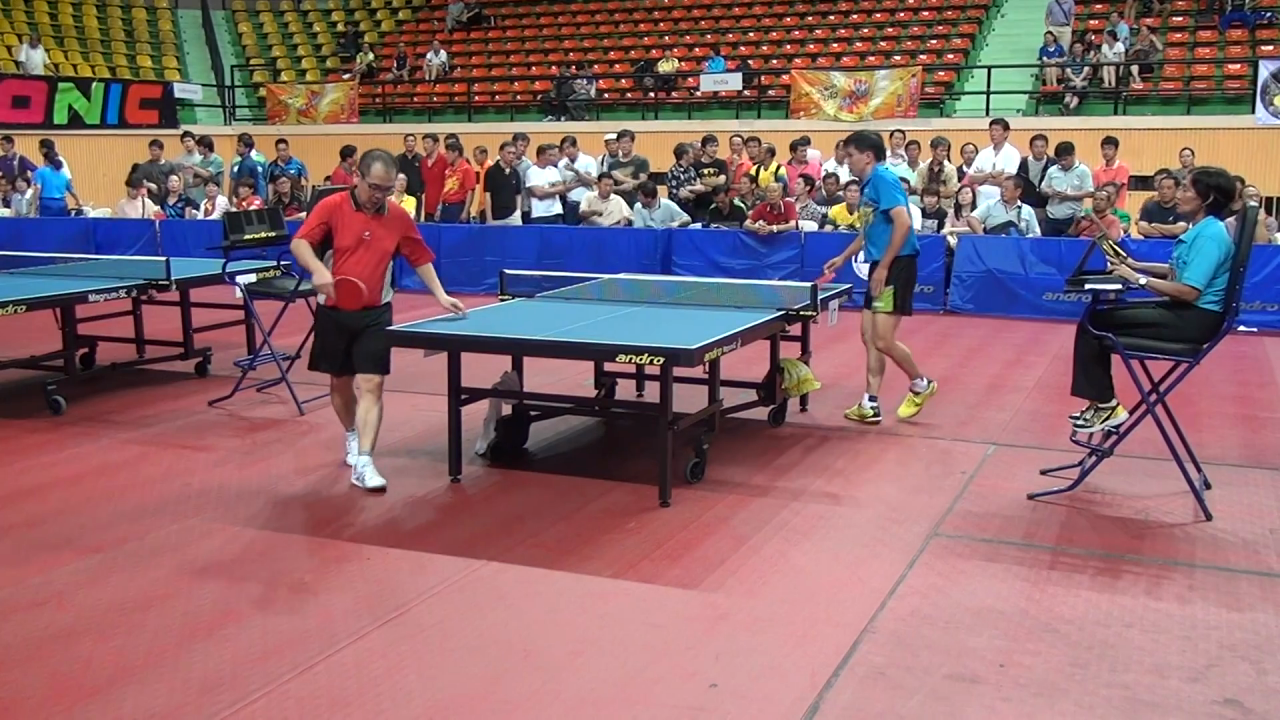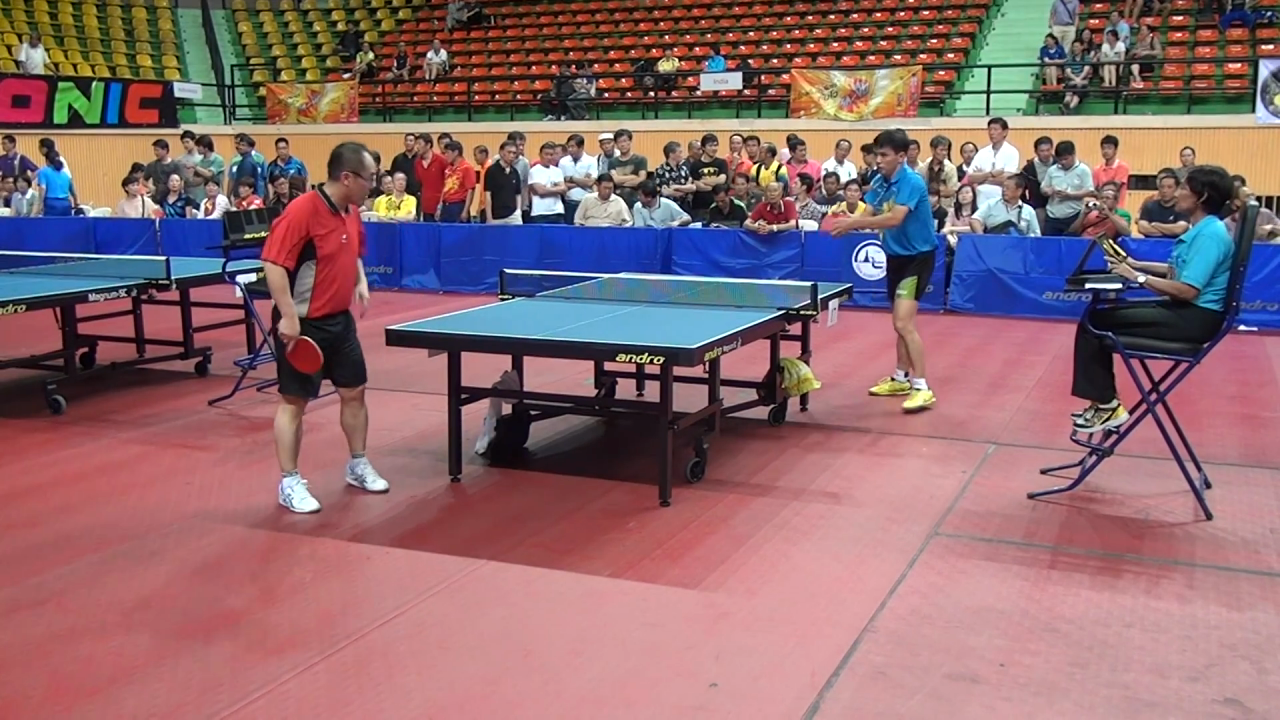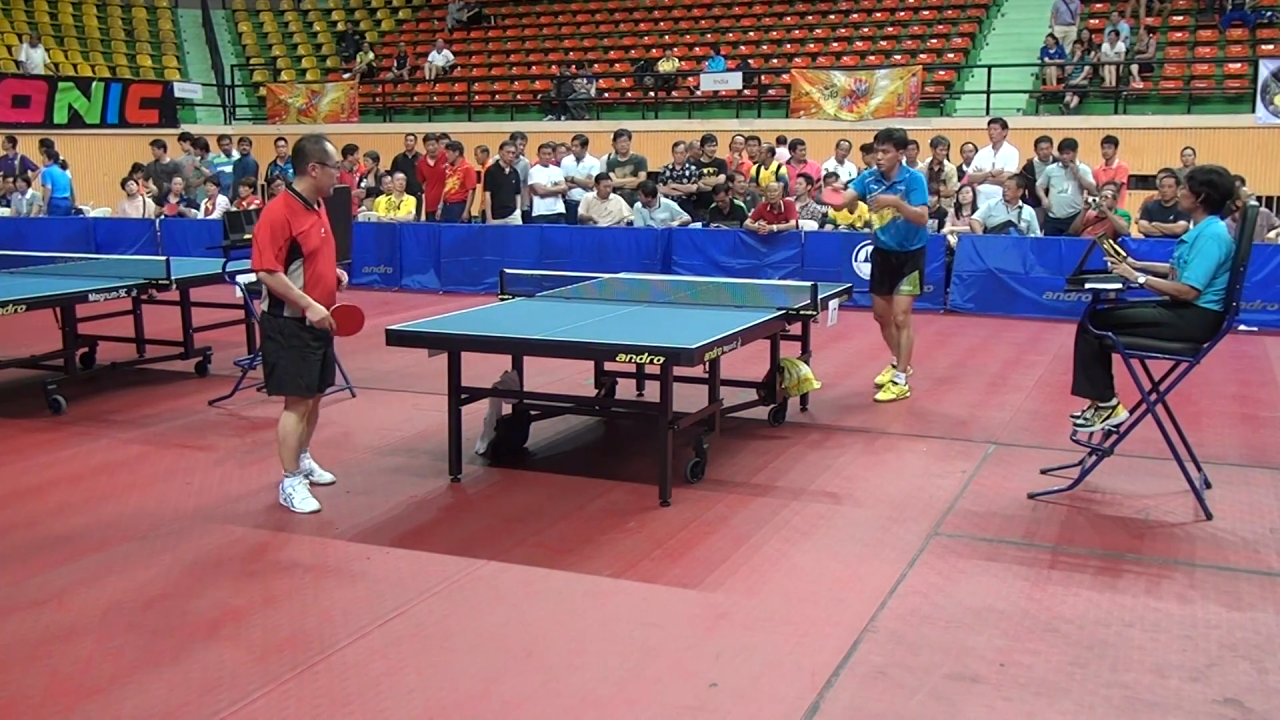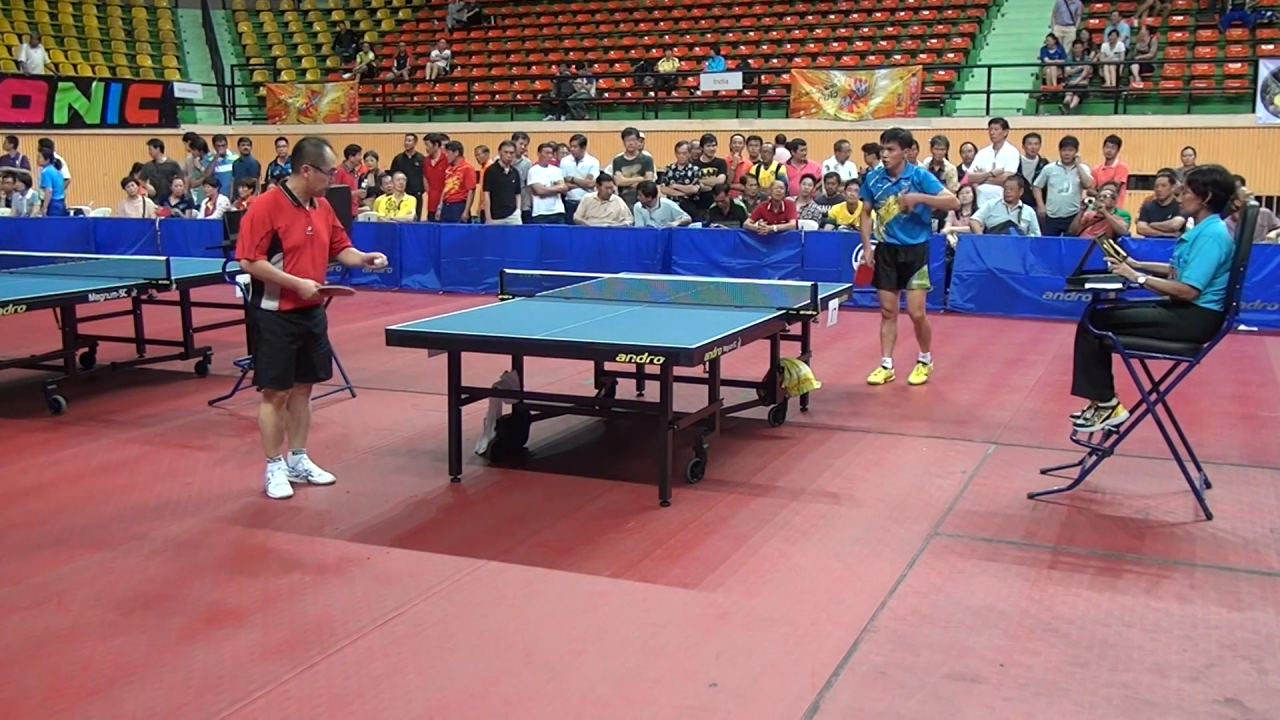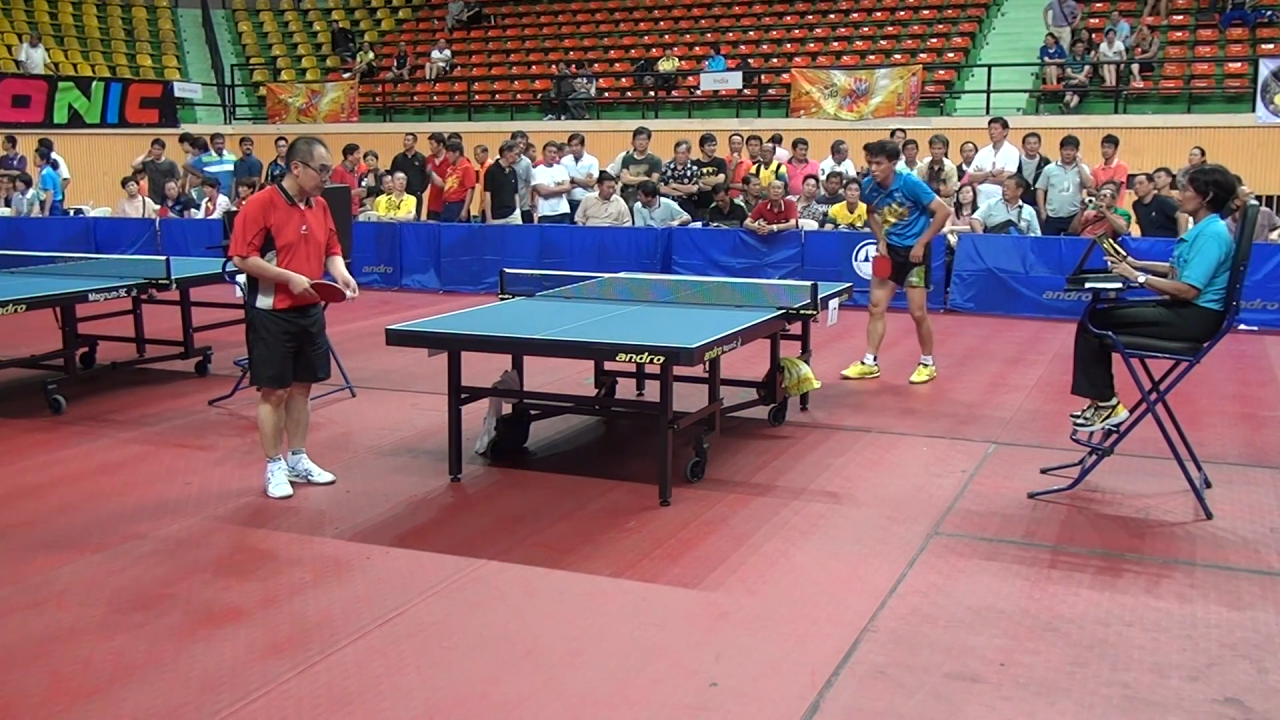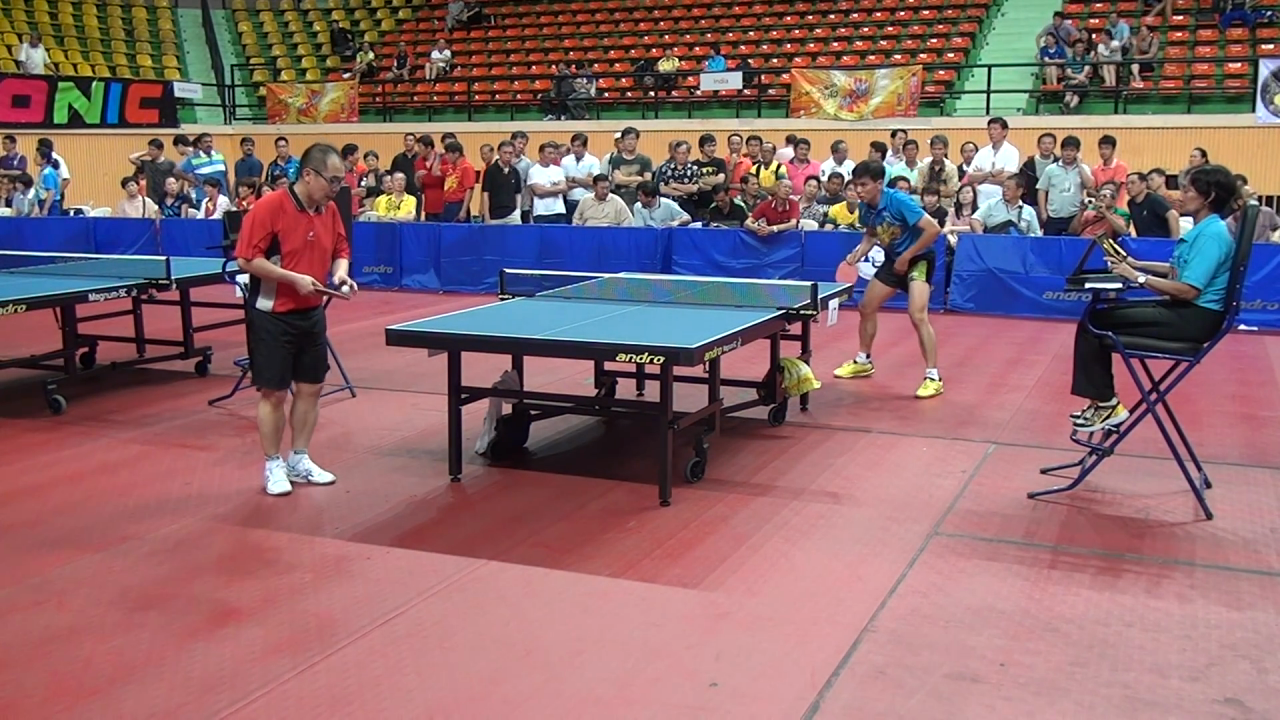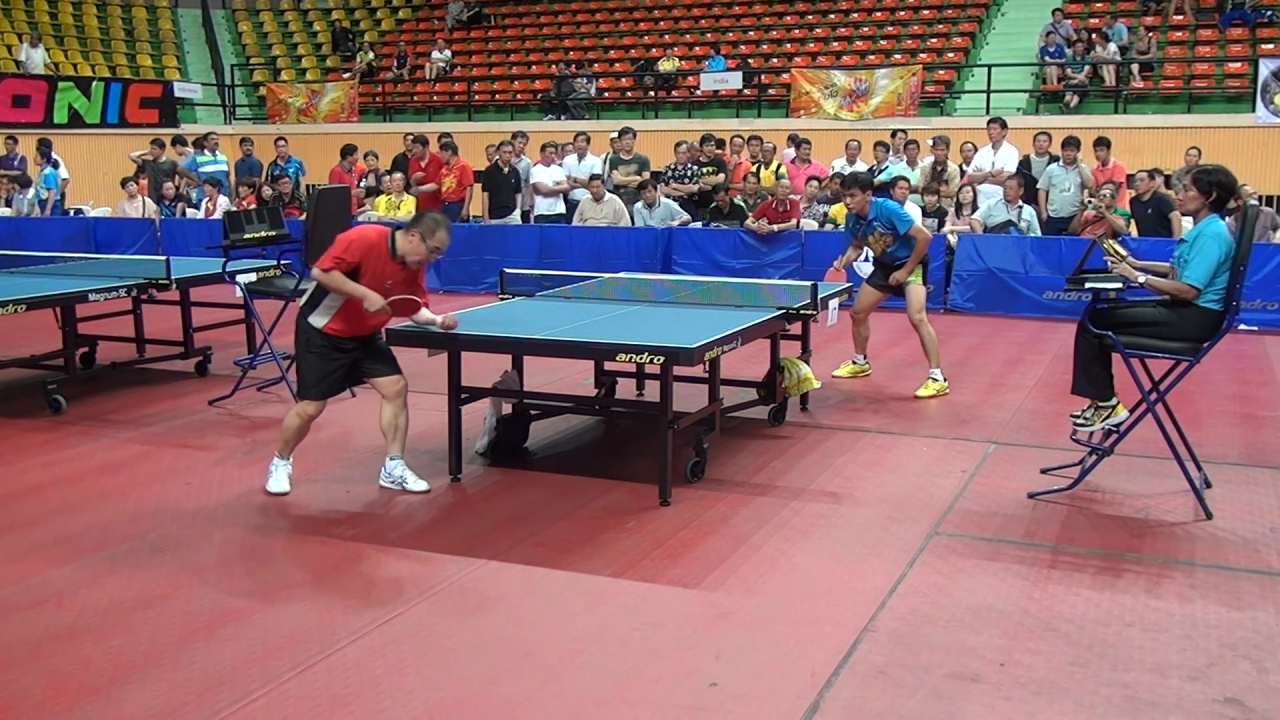
dt=0.7s
person 1, frame 1
left shoulder: (398, 217)
right shoulder: (331, 207)
left elbow: (420, 258)
right elbow: (299, 243)
left wrist: (440, 293)
right wrist: (318, 270)
left hip: (375, 313)
right hip: (334, 311)
left knee: (370, 387)
right knee: (340, 383)
left ankle: (363, 464)
right ankle: (352, 436)
person 1, frame 2
left shoulder: (352, 212)
right shoulder: (301, 212)
right elbow: (273, 265)
left wrist: (361, 281)
right wrist: (287, 316)
left hip: (339, 320)
right hip: (302, 325)
left knee: (353, 392)
right knee: (294, 401)
left ankle: (358, 465)
right ankle: (289, 483)
person 1, frame 3
left shoulder: (317, 206)
right shoulder: (279, 212)
right elbow: (267, 271)
left wrist: (334, 272)
right wrist: (310, 305)
left hip: (317, 320)
right hip: (289, 323)
left knee: (313, 397)
right knee: (296, 402)
left ankle: (301, 460)
right ankle: (291, 483)
person 1, frame 4
left shoulder: (322, 206)
right shoulder: (265, 206)
left elbow: (339, 247)
right elbow: (249, 261)
left wrist: (361, 257)
right wrist: (297, 283)
left hip: (311, 313)
right hip: (274, 316)
left knee: (302, 389)
right knee: (275, 393)
left ankle: (297, 460)
right ankle: (274, 468)
person 1, frame 5
left shoulder: (320, 206)
right shoulder: (261, 204)
left elbow: (331, 250)
right elbow: (241, 257)
left wrist: (342, 274)
right wrist: (288, 277)
left hip: (310, 313)
right hip: (272, 315)
left knee: (301, 389)
right knee: (274, 393)
left ankle: (297, 460)
right ankle: (274, 468)
person 1, frame 6
left shoulder: (330, 210)
right shoulder: (269, 207)
left elbow: (340, 250)
right elbow: (246, 259)
left wrist: (340, 272)
right wrist: (293, 278)
left hip: (311, 314)
right hip: (271, 316)
left knee: (310, 390)
right knee: (275, 394)
left ankle: (298, 459)
right ankle: (273, 466)
person 1, frame 7
left shoulder: (415, 264)
right shoulder: (364, 238)
left elbow: (415, 307)
right elbow: (320, 272)
left wrist: (436, 320)
right wrist: (365, 294)
left hip: (365, 337)
right hip: (321, 333)
left knee: (396, 388)
right knee: (310, 407)
left ankle: (393, 468)
right ankle: (280, 464)
person 2, frame 1
left shoulder: (1210, 235)
right shoulder: (1200, 230)
left elbow: (1189, 291)
left wrist: (1138, 279)
right wrist: (1137, 266)
left hip: (1193, 319)
right hip: (1182, 312)
left knee: (1094, 322)
right knee: (1097, 318)
left ankle: (1106, 405)
right ankle: (1103, 401)
person 2, frame 2
left shoulder: (1210, 234)
right shoulder: (1201, 230)
left elbow: (1187, 290)
left wrist: (1138, 277)
right wrist: (1137, 264)
left hip: (1194, 319)
right hip: (1183, 311)
left knee: (1094, 322)
right knee: (1098, 317)
left ankle: (1107, 405)
right ankle: (1105, 401)
person 2, frame 3
left shoulder: (1212, 235)
right shoulder: (1203, 230)
left elbow: (1188, 290)
left wrist: (1138, 277)
right wrist: (1137, 264)
left hip: (1194, 318)
right hip: (1183, 311)
left knee: (1094, 322)
right knee: (1098, 317)
left ankle: (1106, 404)
right ankle: (1104, 401)
person 2, frame 4
left shoulder: (1211, 235)
right shoulder: (1202, 229)
left elbow: (1188, 290)
left wrist: (1138, 277)
right wrist: (1138, 264)
left hip: (1193, 318)
right hip: (1182, 311)
left knee: (1094, 322)
right knee: (1097, 316)
left ankle: (1105, 403)
right ankle: (1104, 401)
person 2, frame 5
left shoulder: (1211, 234)
right shoulder: (1203, 229)
left elbow: (1188, 289)
left wrist: (1138, 277)
right wrist: (1137, 264)
left hip: (1194, 317)
right hip: (1182, 310)
left knee: (1094, 321)
right knee: (1097, 316)
left ankle: (1106, 402)
right ankle: (1104, 400)
person 2, frame 6
left shoulder: (1212, 234)
right shoulder: (1203, 229)
left elbow: (1188, 290)
left wrist: (1138, 277)
right wrist: (1138, 264)
left hip: (1194, 318)
right hip: (1183, 311)
left knee: (1094, 321)
right knee: (1098, 315)
left ankle: (1106, 403)
right ankle: (1104, 401)
person 2, frame 7
left shoulder: (1212, 234)
right shoulder: (1203, 230)
left elbow: (1188, 290)
left wrist: (1138, 277)
right wrist: (1138, 264)
left hip: (1193, 318)
right hip: (1182, 311)
left knee: (1094, 321)
right knee: (1097, 315)
left ankle: (1106, 403)
right ankle: (1103, 401)
person 3, frame 1
left shoulder: (882, 179)
right shoulder: (870, 184)
left elbow: (903, 223)
left wrist: (883, 267)
right wrist: (842, 258)
left hip: (896, 266)
right hip: (884, 267)
left knee: (883, 340)
right knee: (869, 336)
left ankle: (921, 385)
right ankle: (870, 404)
person 3, frame 2
left shoulder: (912, 182)
right shoulder: (879, 182)
left elbow: (894, 219)
right elbow: (869, 215)
left wrist: (851, 223)
right wrist: (847, 220)
left hip: (917, 258)
right hip: (896, 257)
left knee: (903, 324)
right knee: (902, 324)
left ankle: (922, 389)
right ankle: (901, 378)
person 3, frame 3
left shoulder: (914, 180)
right shoulder: (868, 178)
left elbow: (922, 219)
right elbow: (845, 201)
left wrist: (896, 203)
left hip: (909, 255)
right hip: (882, 253)
left knee: (901, 319)
right knee: (881, 315)
left ankle: (901, 381)
right ankle: (898, 364)
person 3, frame 4
left shoulder: (920, 176)
right shoulder: (873, 178)
left elbow: (953, 202)
right elbow: (866, 214)
left wrist: (920, 198)
right wrist: (867, 246)
left hip: (914, 250)
right hip: (886, 250)
left knee: (916, 312)
right knee: (887, 312)
left ankle: (925, 360)
right ankle: (886, 365)
person 3, frame 5
left shoulder: (911, 184)
right shoulder: (868, 187)
left elbow: (943, 211)
left wrist: (921, 243)
right wrist: (880, 240)
left hip: (913, 251)
right hip: (889, 251)
left knee: (917, 313)
right knee: (876, 308)
left ankle: (927, 363)
right ankle: (869, 363)
person 3, frame 6
left shoulder: (899, 201)
right shoulder: (865, 208)
left elbow: (934, 229)
left wrist: (906, 257)
right wrist: (857, 254)
left hip: (919, 258)
right hip: (893, 260)
left knee: (917, 315)
right knee: (866, 308)
left ankle: (933, 377)
right ankle: (863, 361)
person 3, frame 7
left shoulder: (888, 209)
right shoulder: (852, 219)
left elbow: (925, 237)
right elbow: (856, 246)
left wrist: (906, 270)
right wrist: (844, 261)
left hip: (911, 264)
right hip: (884, 266)
left knee: (917, 317)
right knee: (857, 312)
left ankle: (937, 378)
right ankle: (860, 363)
